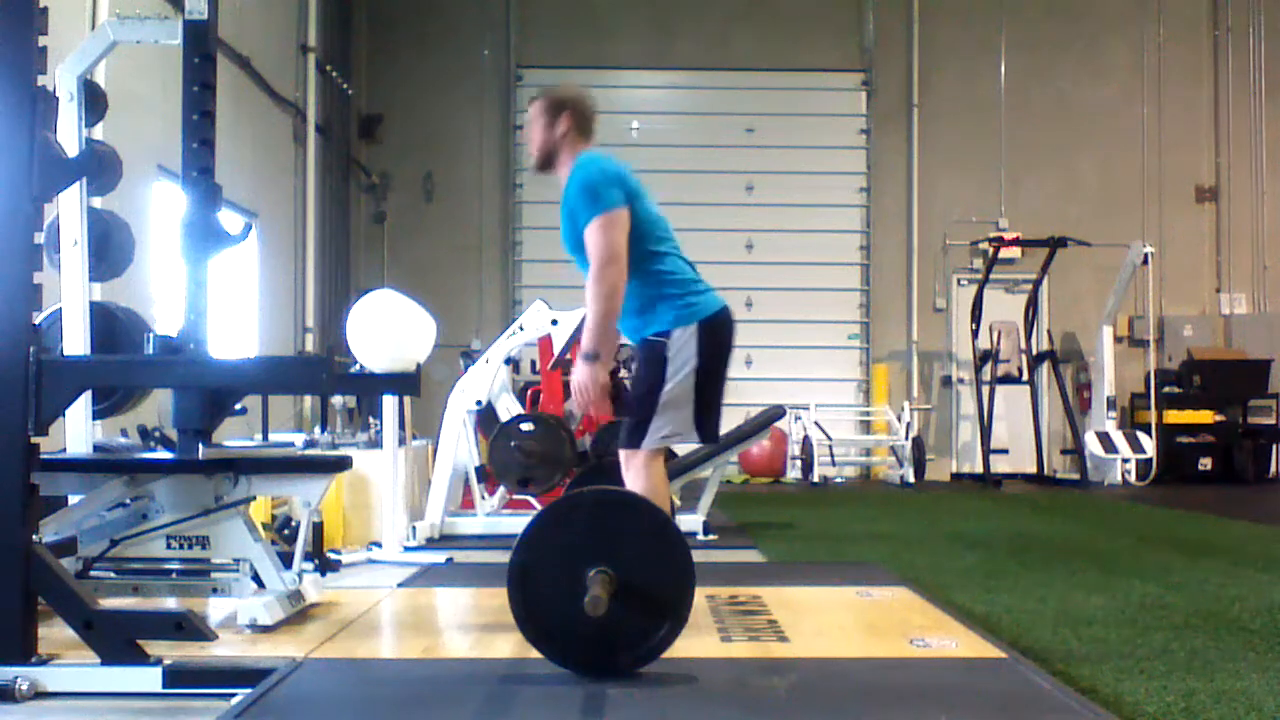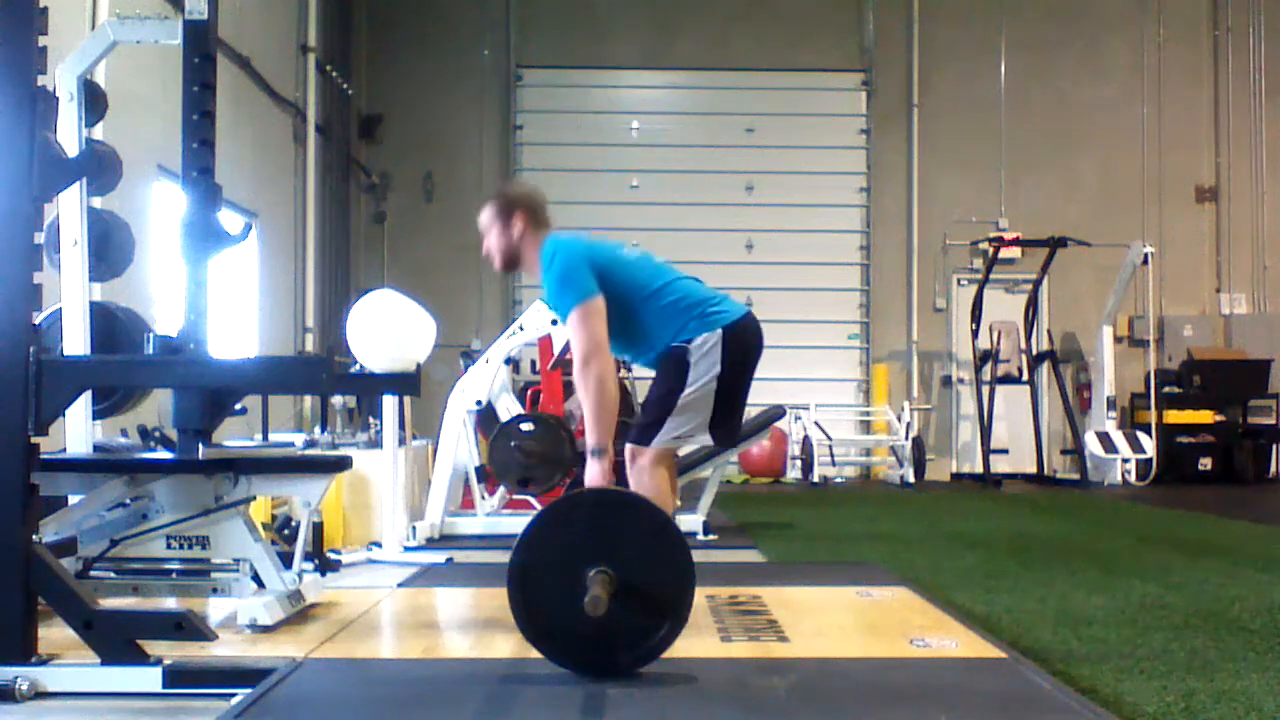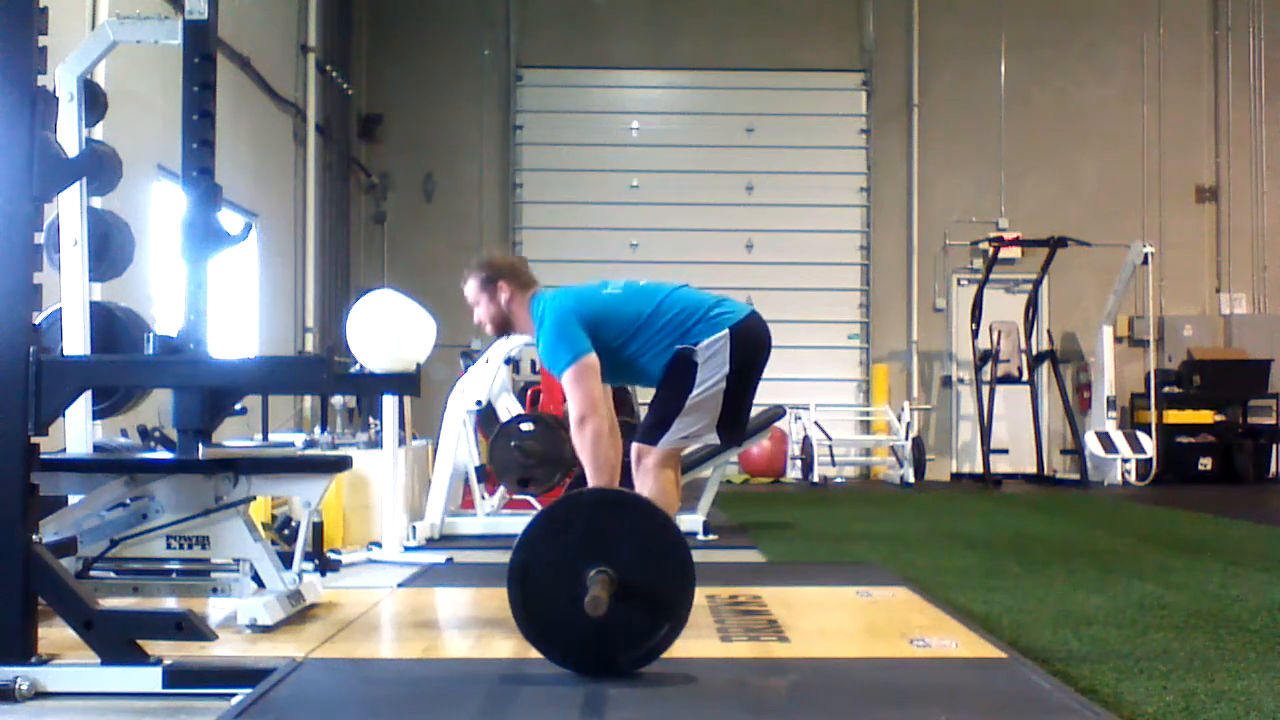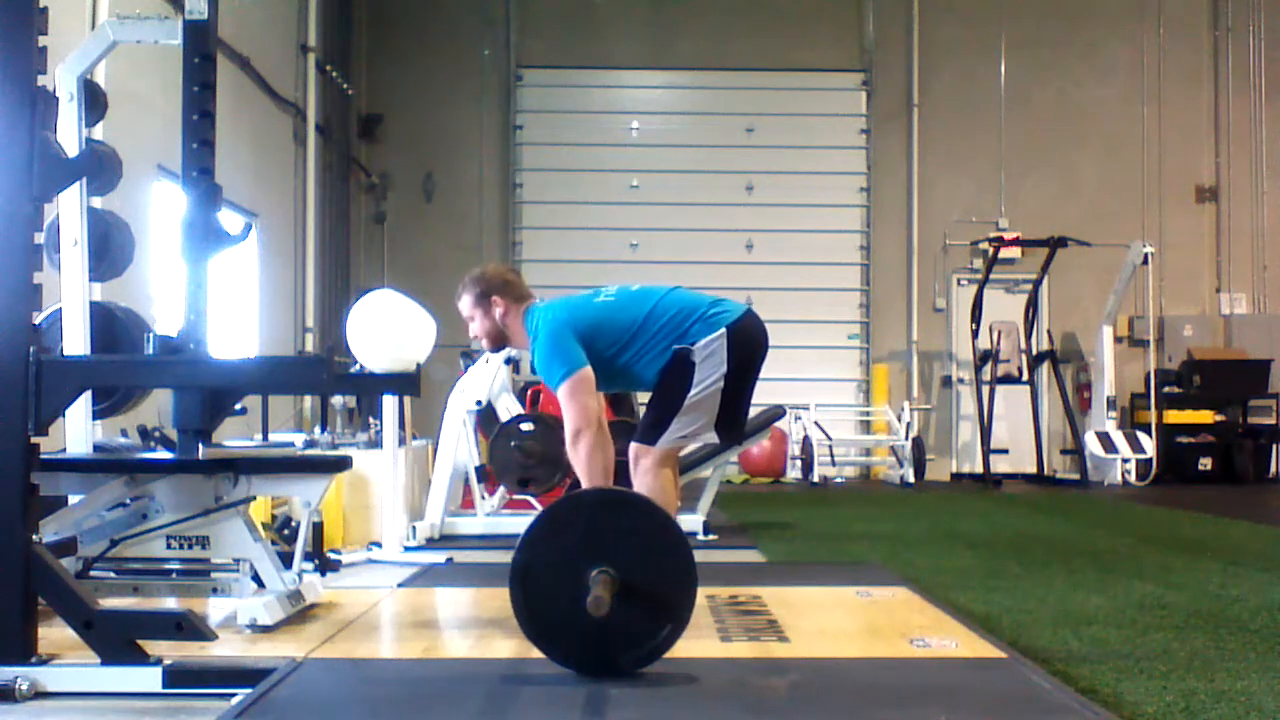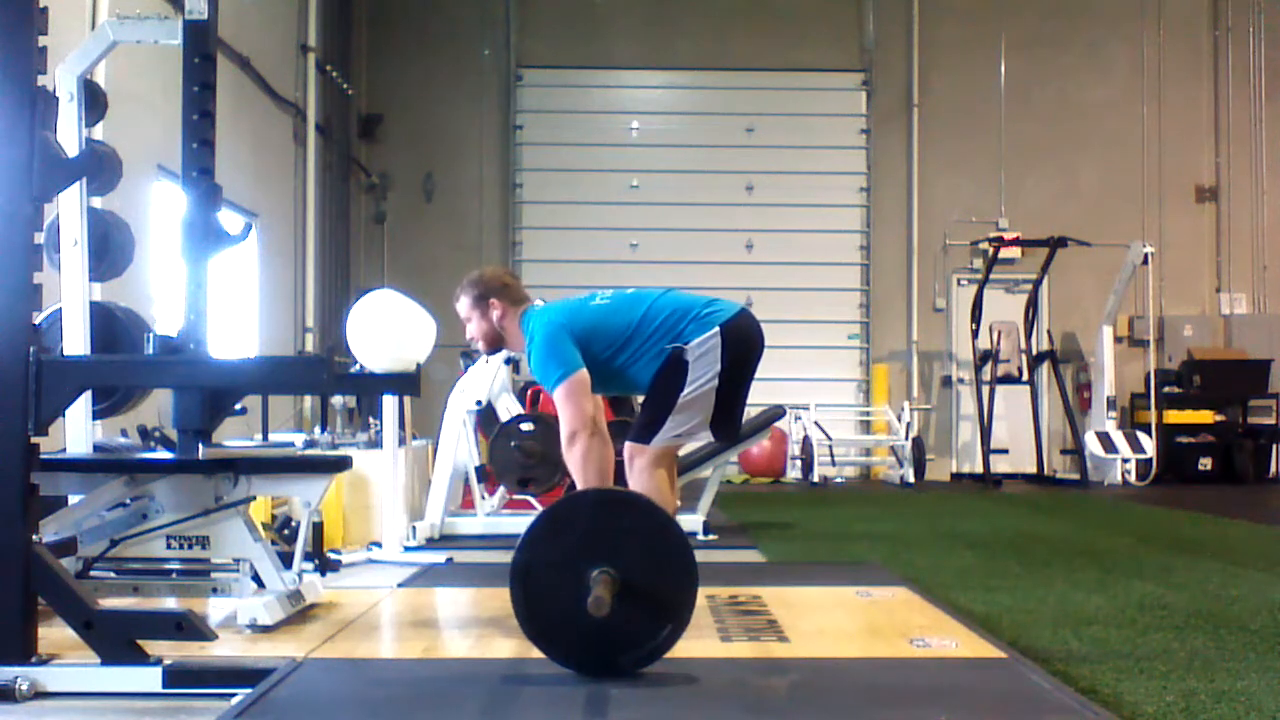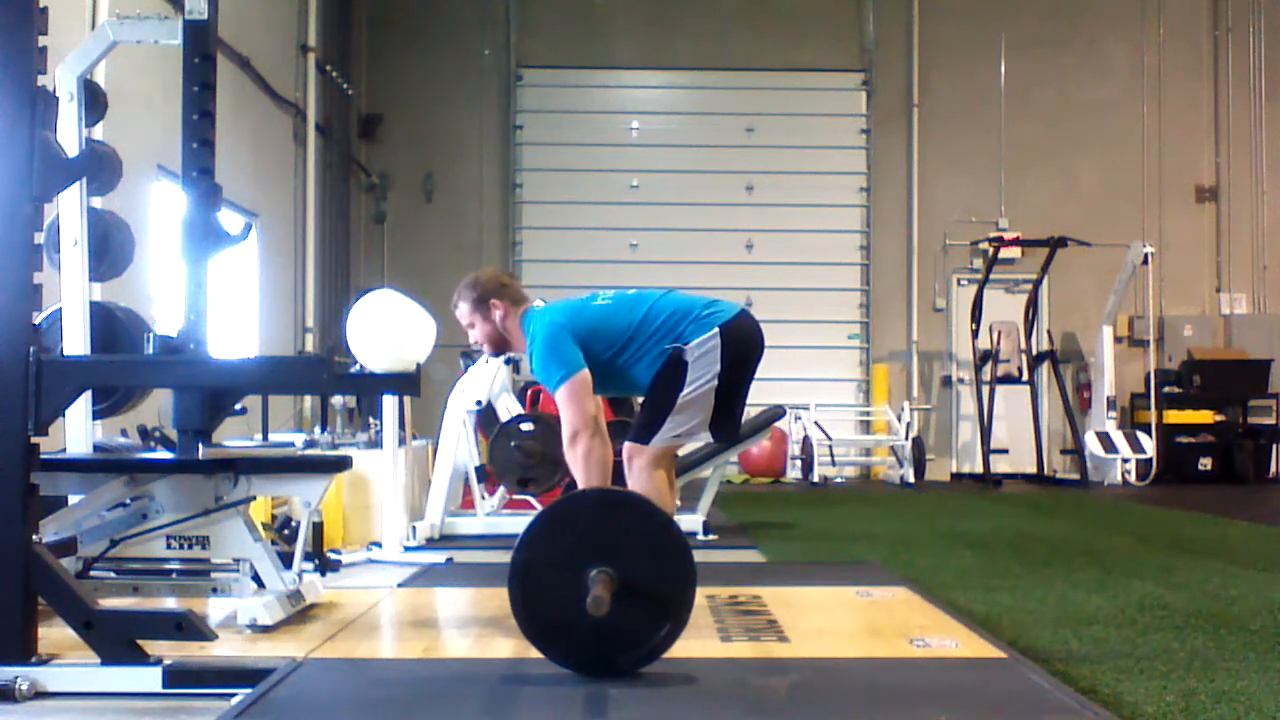
dt=0.3s
person 1, frame 1
left shoulder: (587, 176)
right shoulder: (595, 174)
left elbow: (610, 269)
right elbow: (612, 270)
left wrist: (590, 357)
right wrist: (598, 355)
left hip: (681, 325)
right hip: (681, 324)
left knee: (639, 451)
right knee: (641, 450)
person 1, frame 2
left shoulder: (562, 262)
right shoulder: (568, 254)
left elbow: (592, 362)
right elbow: (598, 362)
left wrist: (597, 454)
right wrist: (602, 451)
left hip: (712, 338)
right hip: (728, 332)
left knee: (644, 456)
right knee: (652, 454)
person 1, frame 3
left shoulder: (555, 319)
right shoulder: (560, 307)
left elbow: (587, 421)
right elbow: (603, 420)
left hip: (722, 339)
right hip: (732, 334)
left knee: (650, 455)
right knee: (657, 454)
person 1, frame 4
left shoulder: (550, 332)
right shoulder: (555, 320)
left elbow: (582, 434)
right elbow: (596, 431)
left hip: (719, 339)
right hip: (732, 331)
left knee: (649, 456)
right knee: (657, 454)
person 1, frame 5
left shoulder: (546, 334)
right shoulder: (554, 322)
left elbow: (577, 437)
right elbow: (594, 432)
left hip: (713, 337)
right hip: (727, 330)
left knee: (643, 455)
right knee: (654, 454)
person 1, frame 6
left shoulder: (547, 334)
right shoulder: (552, 322)
left elbow: (579, 435)
right elbow: (593, 432)
left hip: (715, 339)
right hip: (727, 332)
left knee: (641, 455)
right knee: (653, 454)
